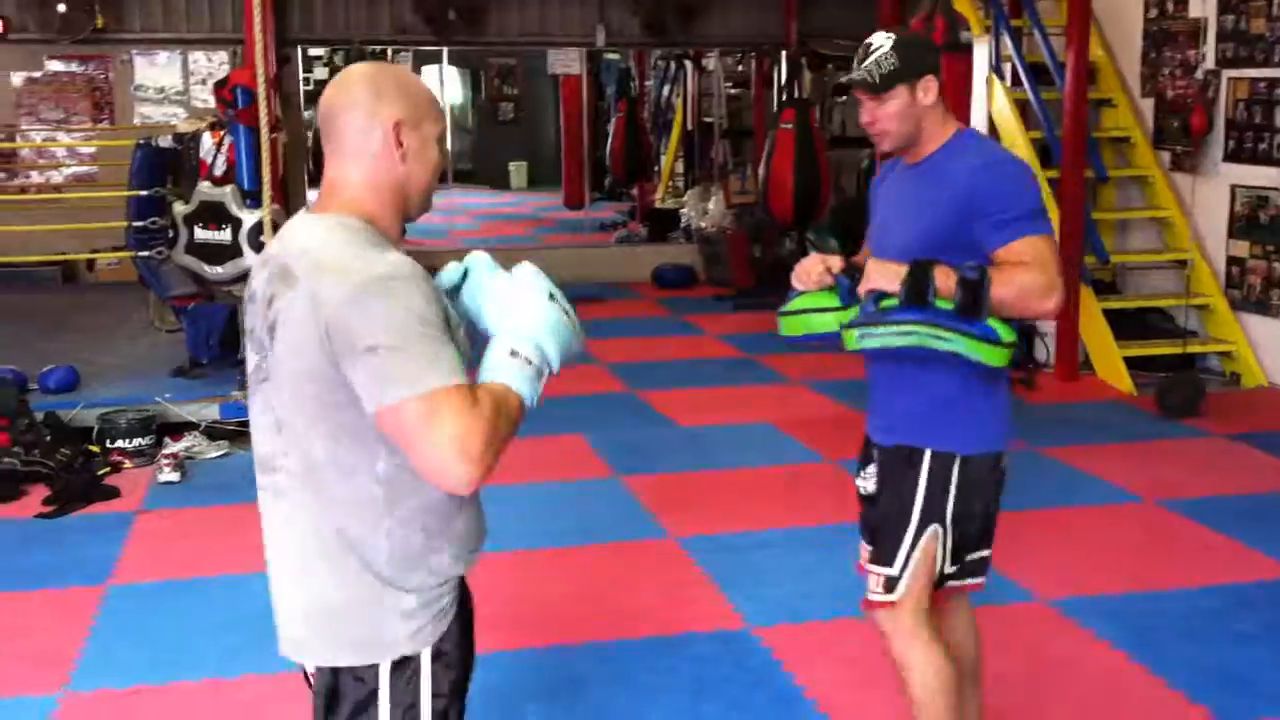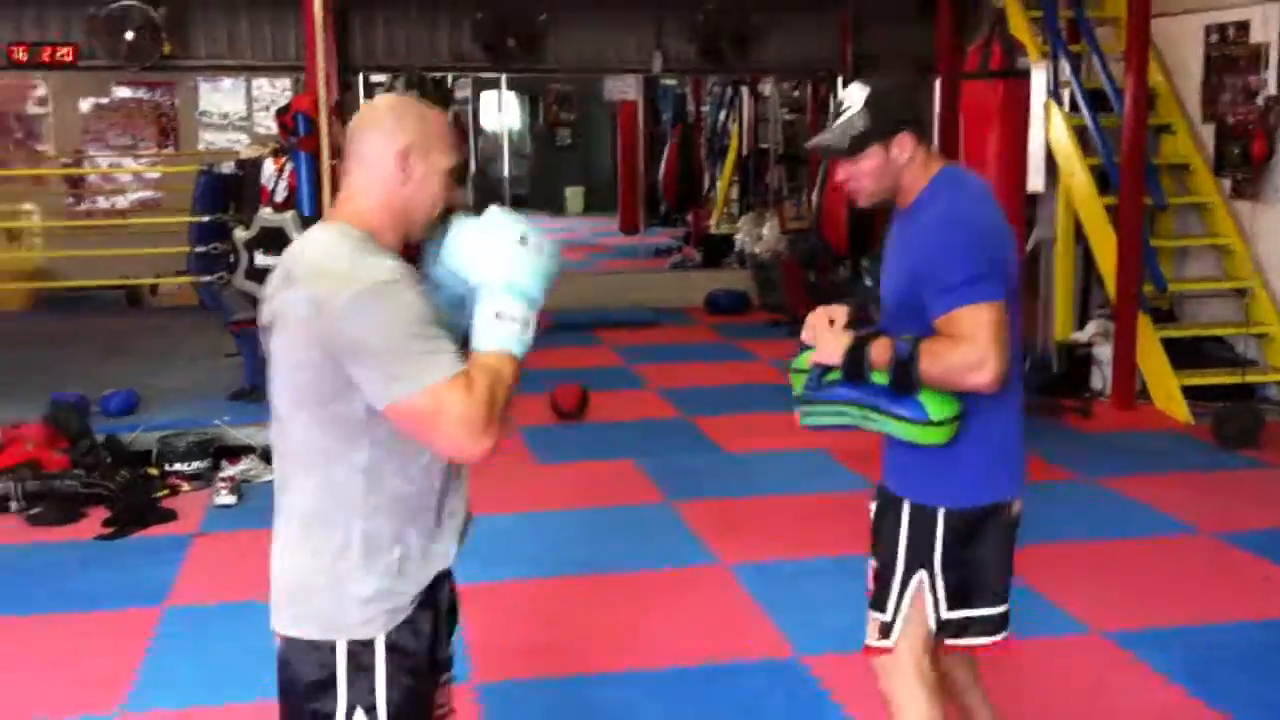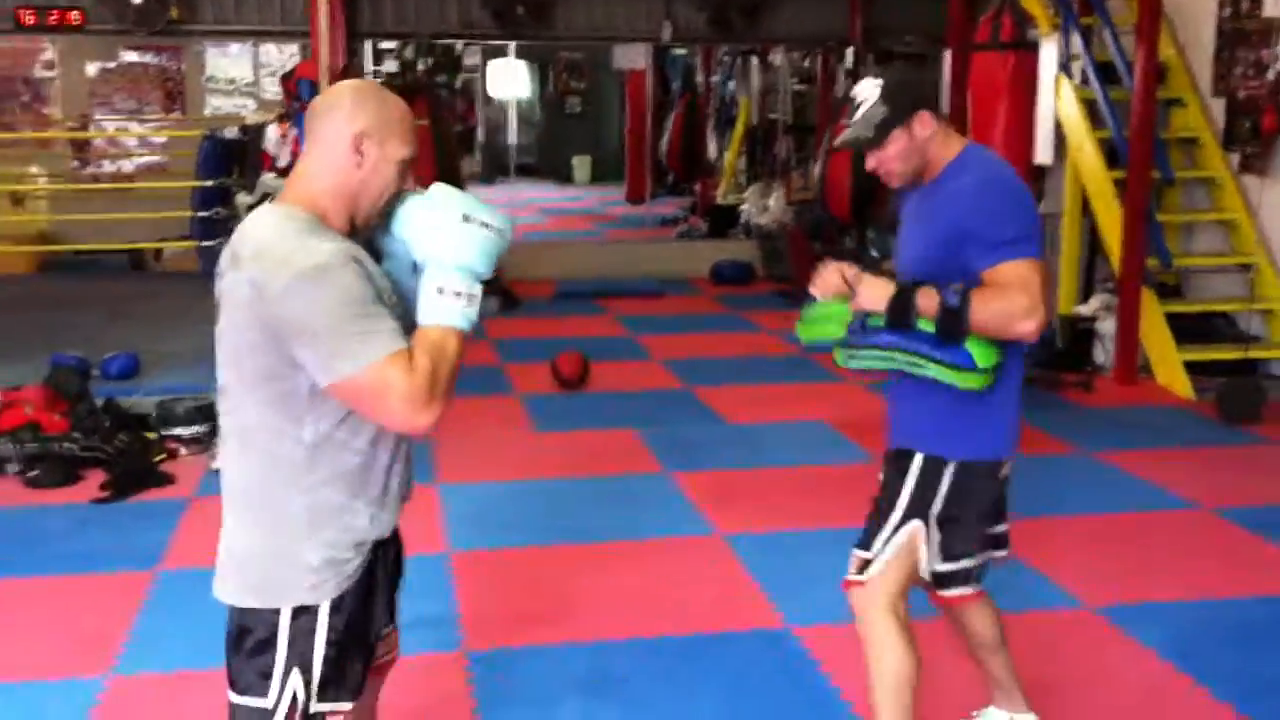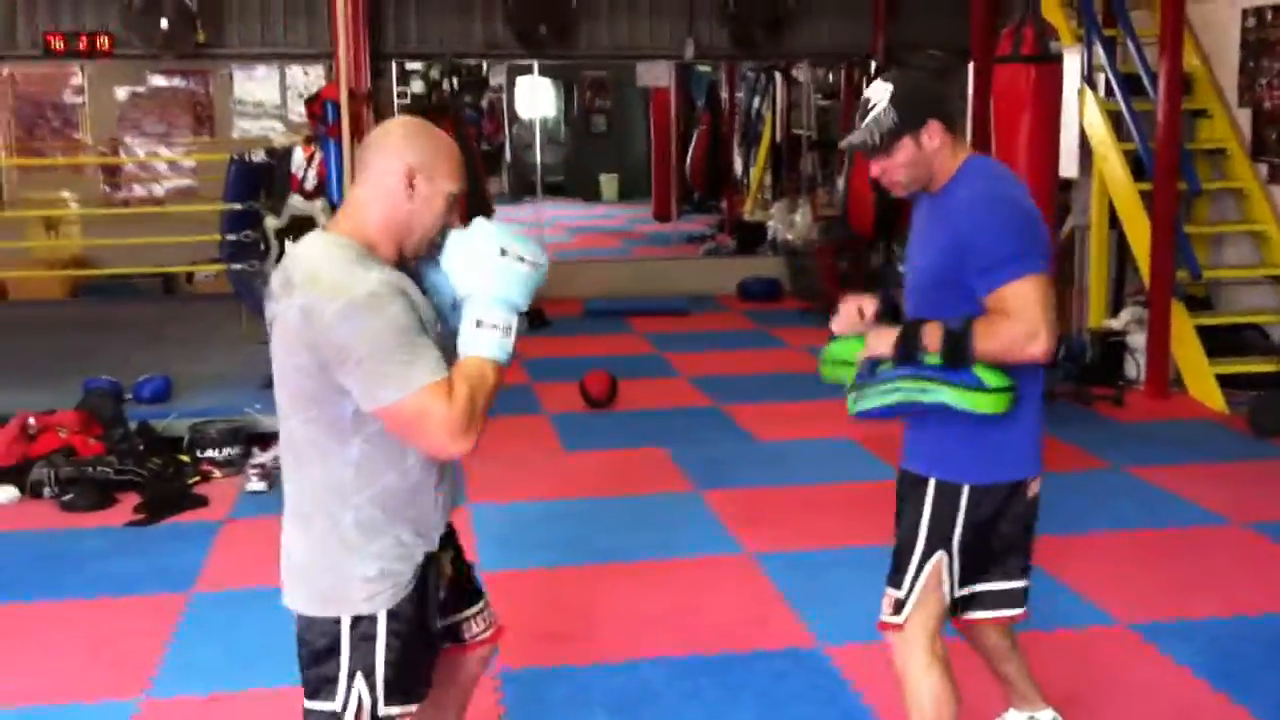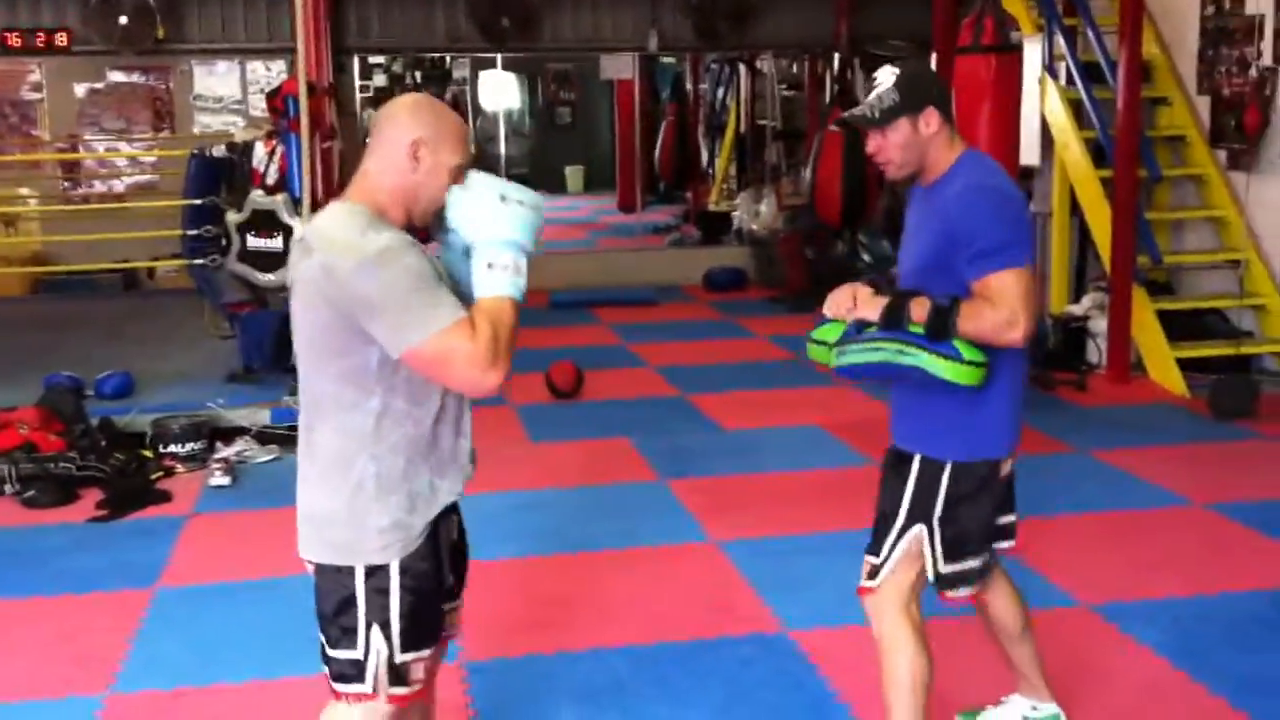
dt=0.5s
person 1, frame 1
left shoulder: (990, 173)
right shoulder: (889, 176)
left elbow: (1043, 289)
left wrist: (922, 280)
right wrist: (838, 269)
left hip: (949, 431)
right hip: (895, 420)
left knee: (898, 609)
right knee: (938, 598)
person 1, frame 2
left shoulder: (951, 224)
right shoulder: (930, 204)
left elbow: (977, 363)
left wrist: (866, 351)
right wrist: (854, 321)
left hip: (953, 471)
right hip: (937, 463)
left knee: (899, 656)
right knee: (933, 632)
person 1, frame 3
left shoulder: (985, 191)
right shoulder: (925, 186)
left elbow: (1024, 313)
left wrist: (906, 298)
right wrist: (861, 281)
left hip: (953, 435)
right hip: (935, 425)
left knee: (874, 595)
right knee: (950, 583)
person 1, frame 4
left shoulder: (988, 206)
right shoulder: (940, 198)
left elbow: (1030, 334)
left wrist: (910, 340)
right wrist: (881, 311)
left hip: (971, 453)
right hip: (956, 446)
left knee: (912, 631)
right knee: (967, 603)
person 1, frame 5
left shoulder: (980, 197)
right shoulder: (931, 189)
left elbow: (1011, 321)
left wrist: (896, 308)
right wrist: (872, 298)
left hip: (953, 431)
right hip: (949, 423)
left knee: (887, 595)
right knee: (972, 567)
person 2, frame 1
left shoulder: (297, 252)
right shoulder: (373, 281)
right elbow: (459, 457)
left wrist: (447, 318)
right wrist: (526, 347)
left hip: (343, 579)
right hip: (382, 604)
person 2, frame 2
left shoulder: (327, 259)
right shoulder: (364, 287)
left elbow: (413, 368)
right elbow: (470, 431)
left wrist: (465, 292)
right wrist: (510, 300)
left hip: (397, 567)
right hip: (361, 593)
person 2, frame 3
left shoulder: (292, 238)
right shoulder: (308, 266)
left elbow: (364, 348)
right elbow: (413, 402)
left wrist: (413, 265)
right wrist: (454, 277)
left hip: (344, 530)
right hip: (304, 558)
person 2, frame 4
left shoulder: (332, 262)
right shoulder: (357, 295)
left elbow: (408, 372)
right elbow: (450, 431)
left wrist: (461, 296)
right wrist: (492, 312)
left hip: (401, 537)
right hip: (361, 567)
left knee: (464, 647)
person 2, frame 5
left shoulder: (353, 233)
right shoulder: (372, 253)
left elbow: (434, 338)
right elbow: (479, 367)
left wrist: (473, 255)
right wrist: (503, 258)
left hip: (408, 499)
right hip: (375, 522)
left knee: (419, 660)
